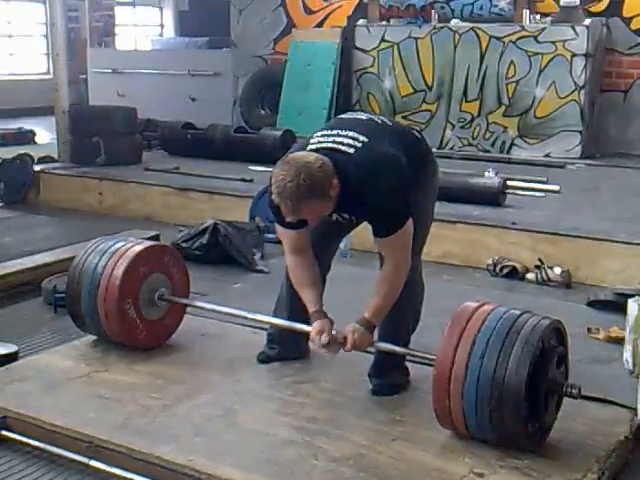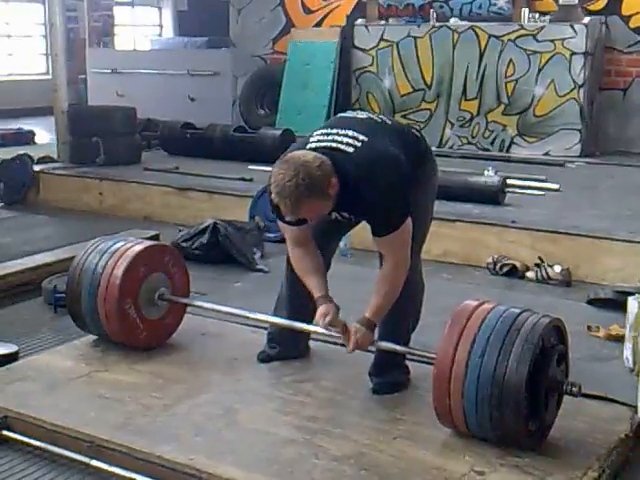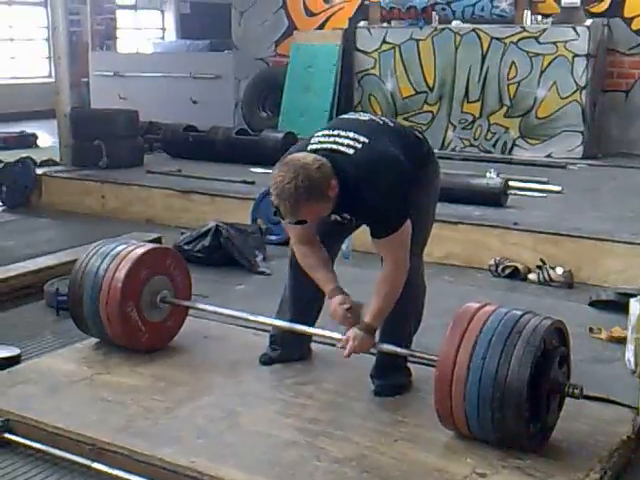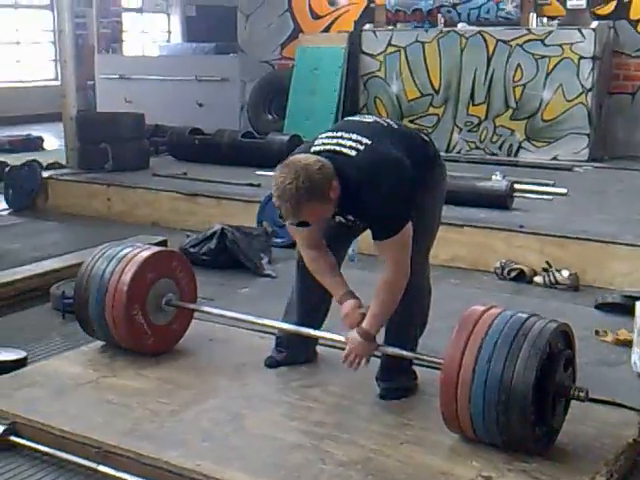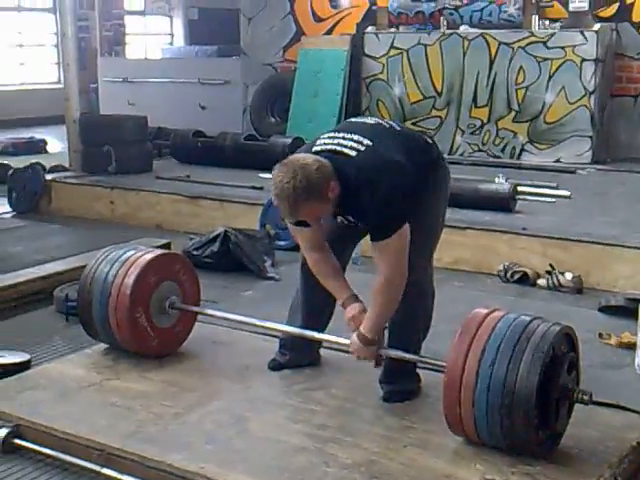
dt=0.1s
person 1, frame 1
left shoulder: (380, 187)
right shoulder: (287, 186)
left elbow: (397, 263)
right elbow: (297, 253)
left wrist: (367, 323)
right wrist: (316, 314)
left hip: (413, 168)
left knee: (407, 266)
right knee: (310, 249)
left ankle: (390, 364)
right ankle: (286, 341)
person 1, frame 2
left shoulder: (378, 186)
right shoulder: (288, 183)
left elbow: (396, 262)
right elbow: (299, 246)
left wrist: (368, 322)
right wrist: (322, 300)
left hip: (411, 168)
left knee: (406, 265)
right knee: (302, 255)
left ankle: (390, 363)
right ankle: (287, 340)
person 1, frame 3
left shoulder: (379, 187)
right shoulder: (290, 186)
left elbow: (395, 264)
right elbow: (304, 244)
left wrist: (368, 327)
right wrist: (334, 293)
left hip: (413, 170)
left knee: (407, 269)
right knee: (303, 257)
left ankle: (392, 365)
right ankle: (289, 342)
person 1, frame 4
left shoulder: (379, 189)
right shoulder: (295, 186)
left elbow: (395, 270)
right elbow: (312, 249)
left wrist: (367, 333)
right wrist: (345, 297)
left hip: (419, 174)
left knee: (410, 269)
right knee: (310, 259)
left ankle: (397, 367)
right ankle: (295, 345)
person 1, frame 5
left shoulder: (379, 190)
right shoulder: (297, 187)
left elbow: (392, 272)
right elbow: (316, 251)
left wrist: (367, 336)
right wrist: (349, 301)
left hip: (422, 176)
left knee: (413, 272)
right knee: (314, 263)
left ankle: (401, 370)
right ankle: (299, 347)
